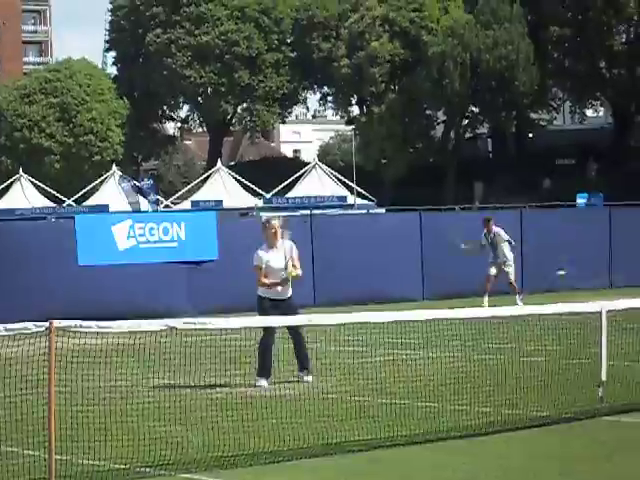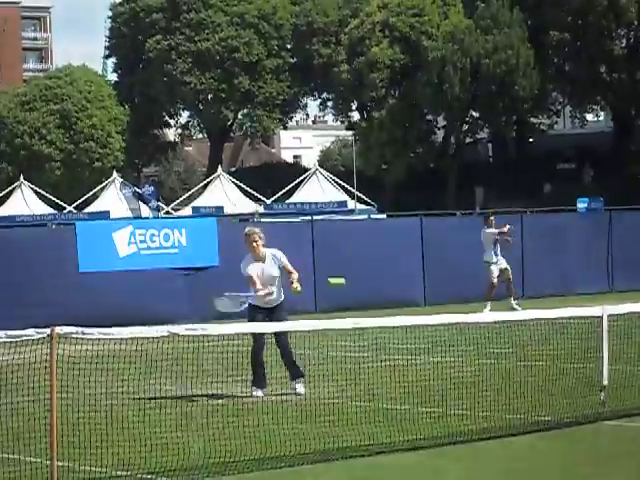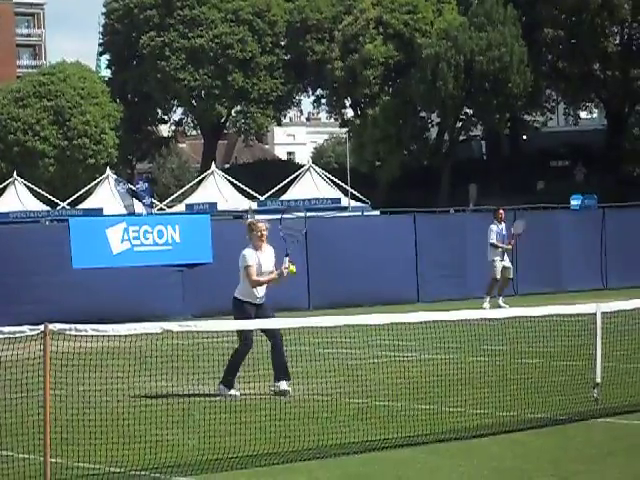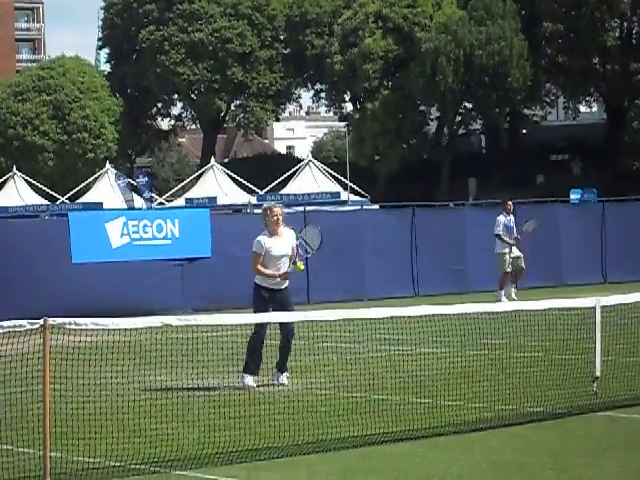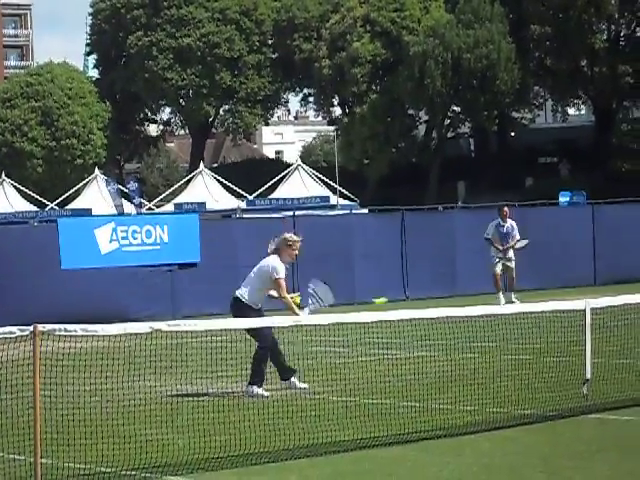
dt=0.5s
person 1, frame 1
left shoulder: (289, 246)
right shoulder: (261, 254)
left elbow: (297, 271)
right elbow: (260, 281)
left wrist: (294, 273)
right wrist: (278, 283)
left hip: (286, 298)
right hip: (267, 300)
left knee: (297, 334)
right knee: (269, 333)
left ankle: (304, 371)
right ankle: (262, 376)
person 1, frame 2
left shoulder: (276, 255)
right shoulder: (246, 264)
left elbow: (292, 272)
right elbow: (257, 288)
left wrist: (294, 282)
right wrist: (263, 293)
left hip: (277, 306)
right hip: (257, 308)
left knee: (283, 343)
right knee: (258, 345)
left ankle: (297, 379)
right ankle: (259, 386)
person 1, frame 3
left shoulder: (269, 250)
right shoulder: (247, 254)
right elbow: (253, 281)
left wrist: (282, 272)
right wrist: (276, 276)
left hip: (260, 303)
right hip: (243, 303)
left knee: (276, 338)
right knee: (246, 343)
left ankle: (281, 381)
right ankle: (226, 386)
person 1, frame 4
left shoulder: (290, 234)
right shoulder: (261, 240)
left elbow: (293, 258)
right elbow: (256, 268)
left wrist: (296, 260)
right wrist: (277, 275)
left hip: (282, 290)
right hip: (262, 290)
left knee: (288, 331)
right knee: (260, 332)
left ankle: (281, 371)
right ankle: (249, 374)
person 1, frame 5
left shoulder: (275, 261)
right shoulder: (277, 265)
right elbow: (283, 296)
left wrist: (288, 297)
right wrist: (297, 312)
left hip: (252, 306)
right hip: (242, 306)
left knee: (271, 341)
right knee: (266, 342)
left ankle: (288, 377)
right ankle: (254, 385)
